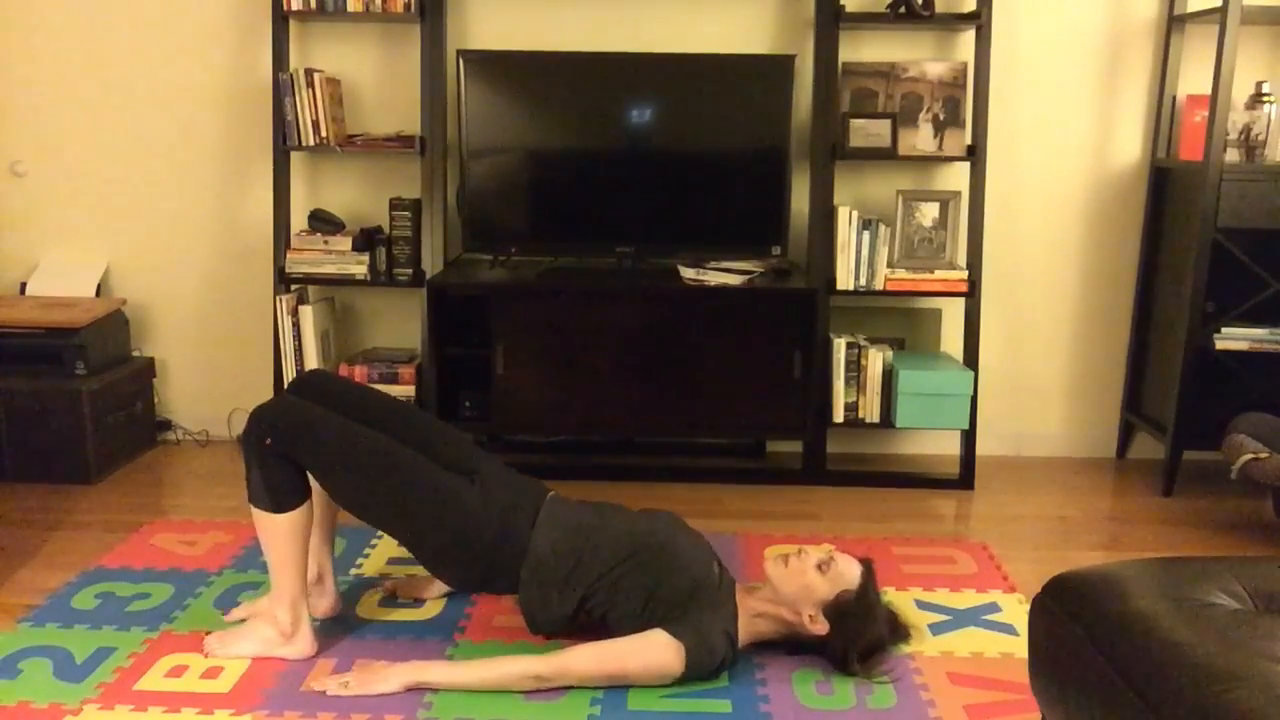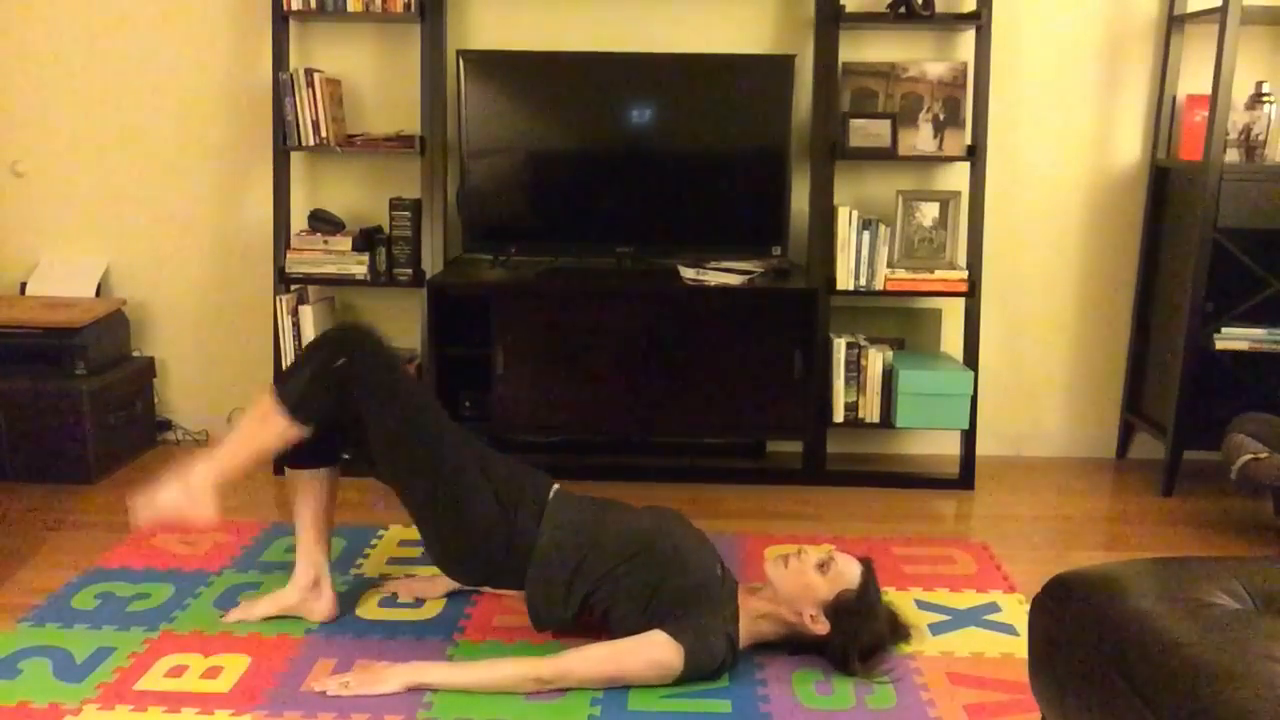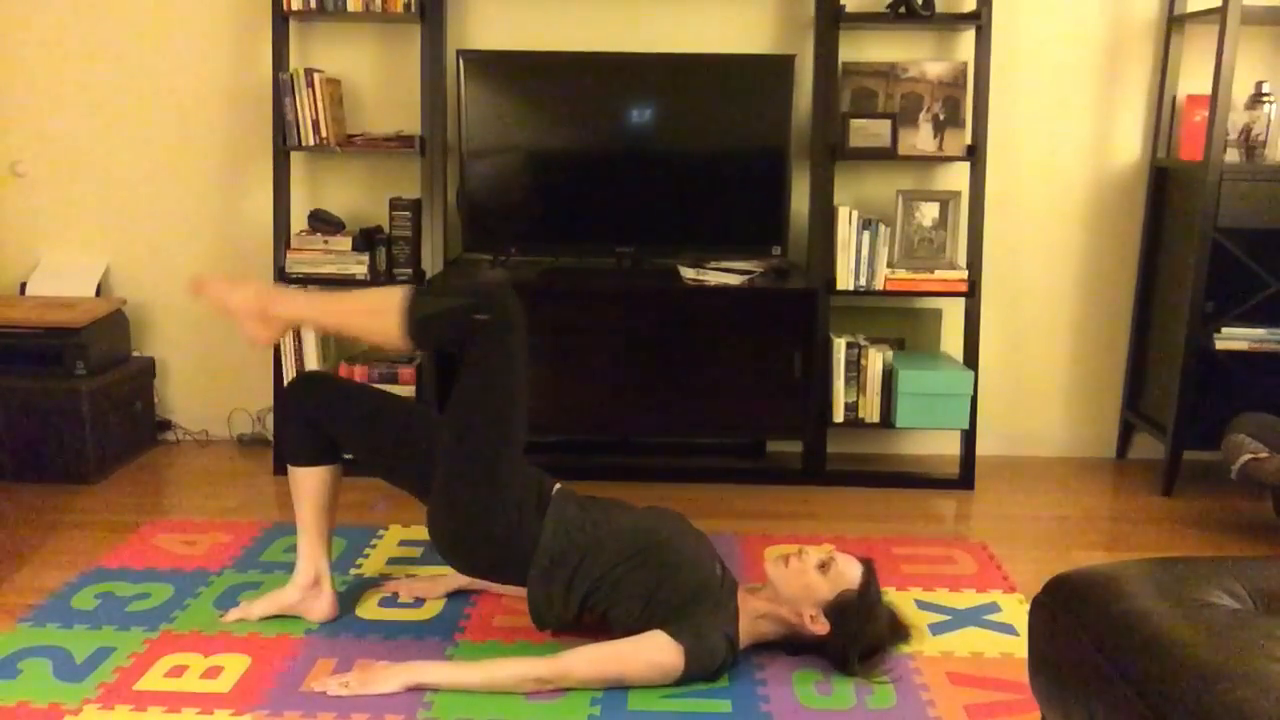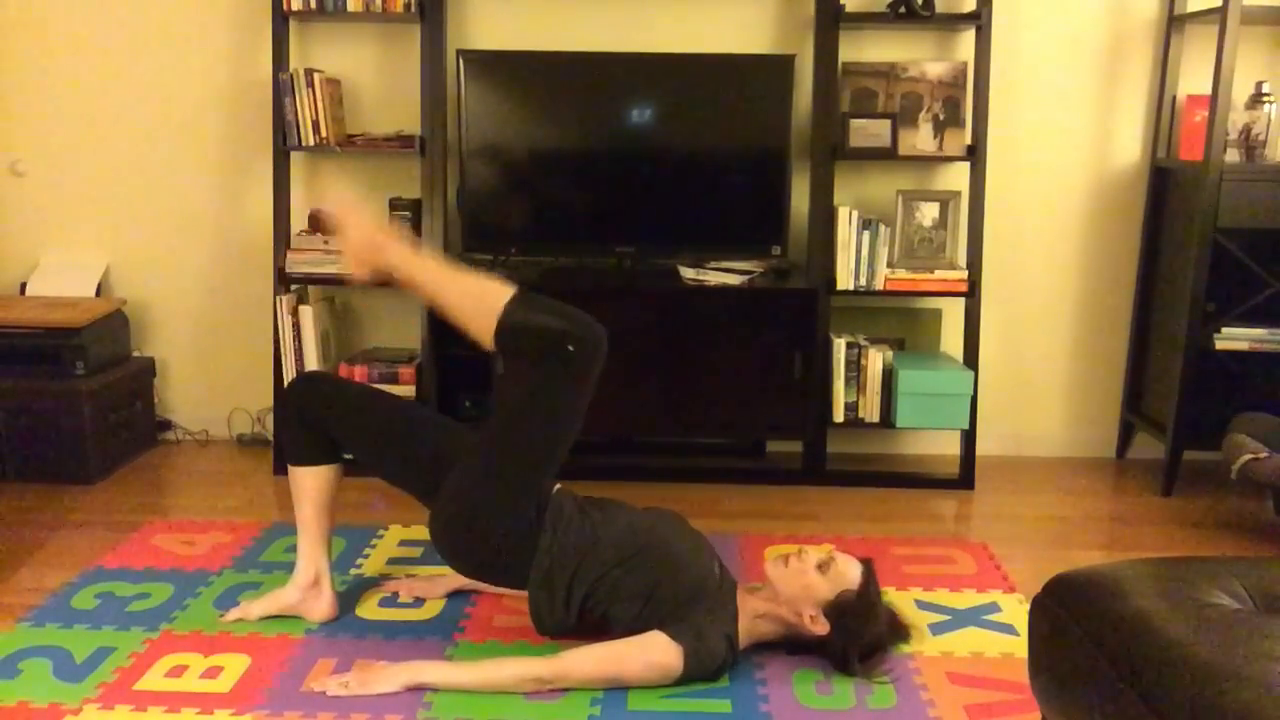
dt=0.3s
person 1, frame 1
left shoulder: (708, 641)
right shoulder: (714, 583)
left elbow: (554, 672)
right elbow: (614, 563)
left wrist: (411, 674)
left hip: (490, 536)
right hip: (515, 502)
left knee: (275, 427)
right knee: (314, 393)
left ankle: (285, 624)
right ankle: (314, 585)
person 1, frame 2
left shoulder: (706, 645)
right shoulder: (710, 587)
left elbow: (549, 673)
left wrist: (408, 672)
left hip: (491, 533)
right hip: (524, 503)
left knee: (350, 351)
right knee: (329, 401)
left ankle: (203, 486)
right ankle: (310, 583)
person 1, frame 3
left shoulder: (709, 643)
right shoulder: (717, 591)
left elbow: (553, 674)
left wrist: (413, 671)
left hip: (499, 530)
right hip: (527, 514)
left knee: (489, 307)
right knee: (312, 396)
left ankle: (285, 307)
right ankle: (310, 585)
person 1, frame 4
left shoulder: (708, 644)
right shoulder: (717, 592)
left elbow: (554, 672)
left wrist: (415, 674)
left hip: (495, 536)
right hip: (528, 518)
left knee: (573, 343)
right knee: (311, 396)
left ankle: (386, 252)
right ankle: (311, 584)
